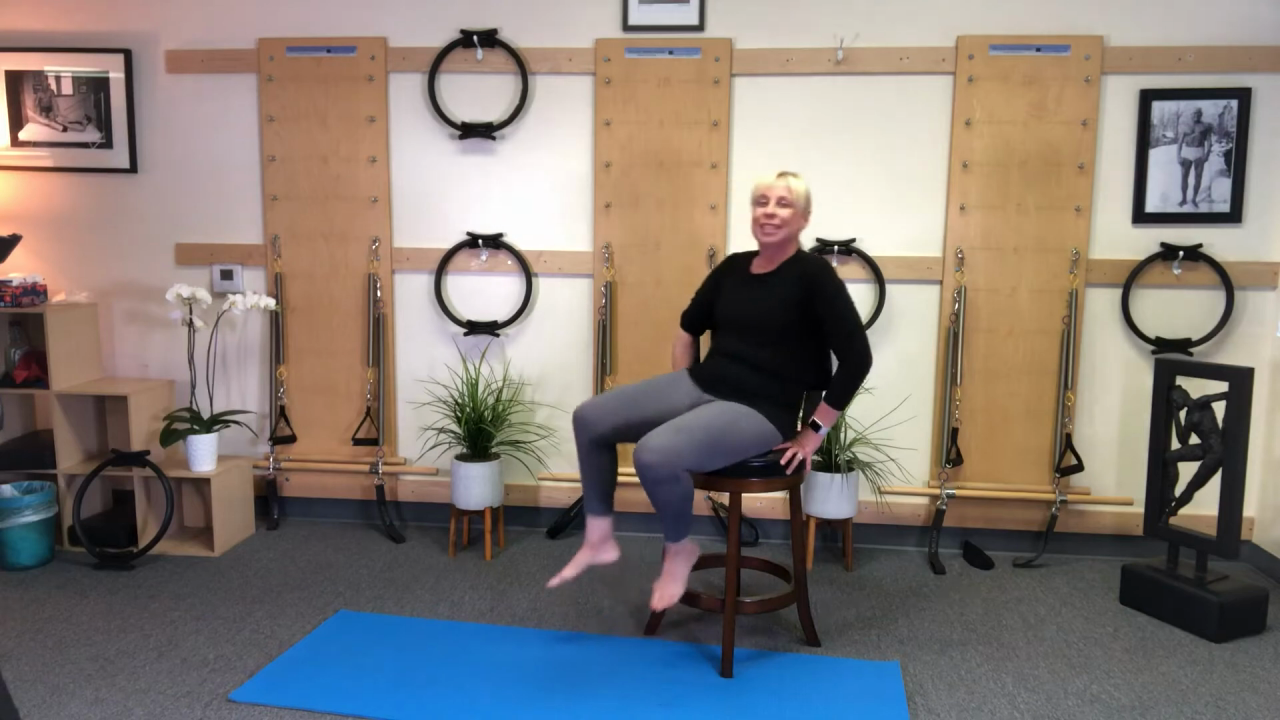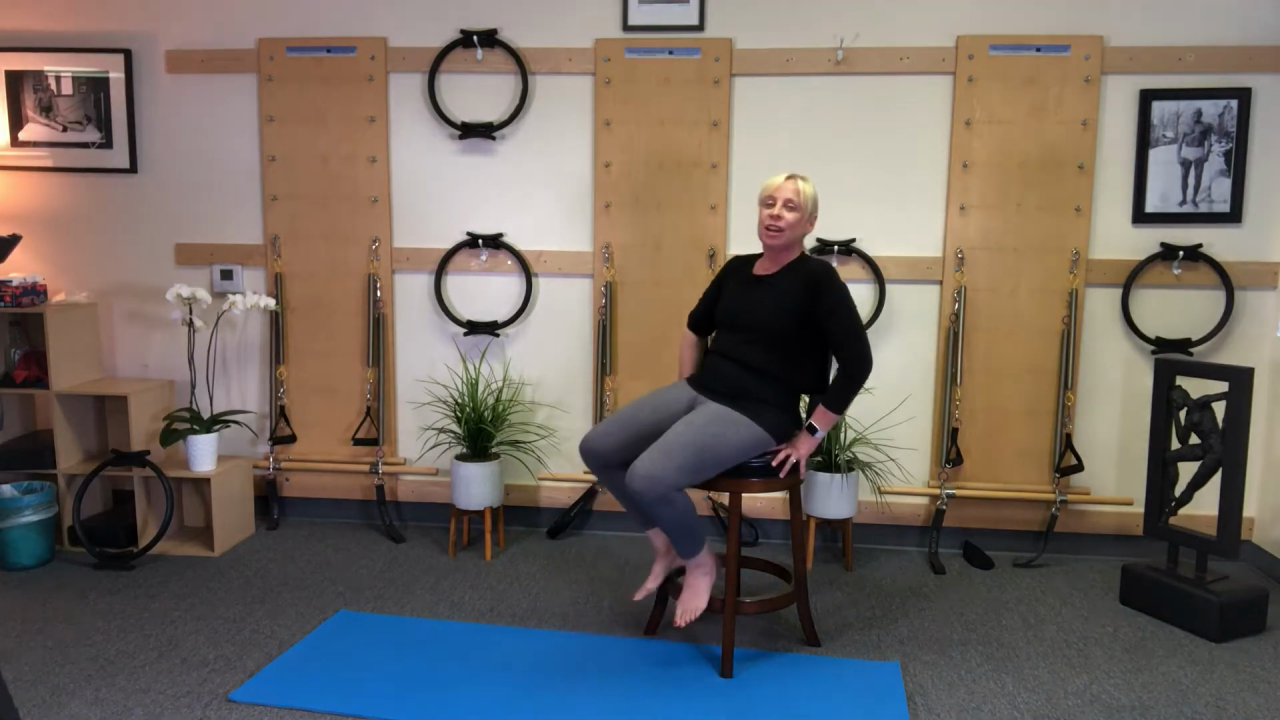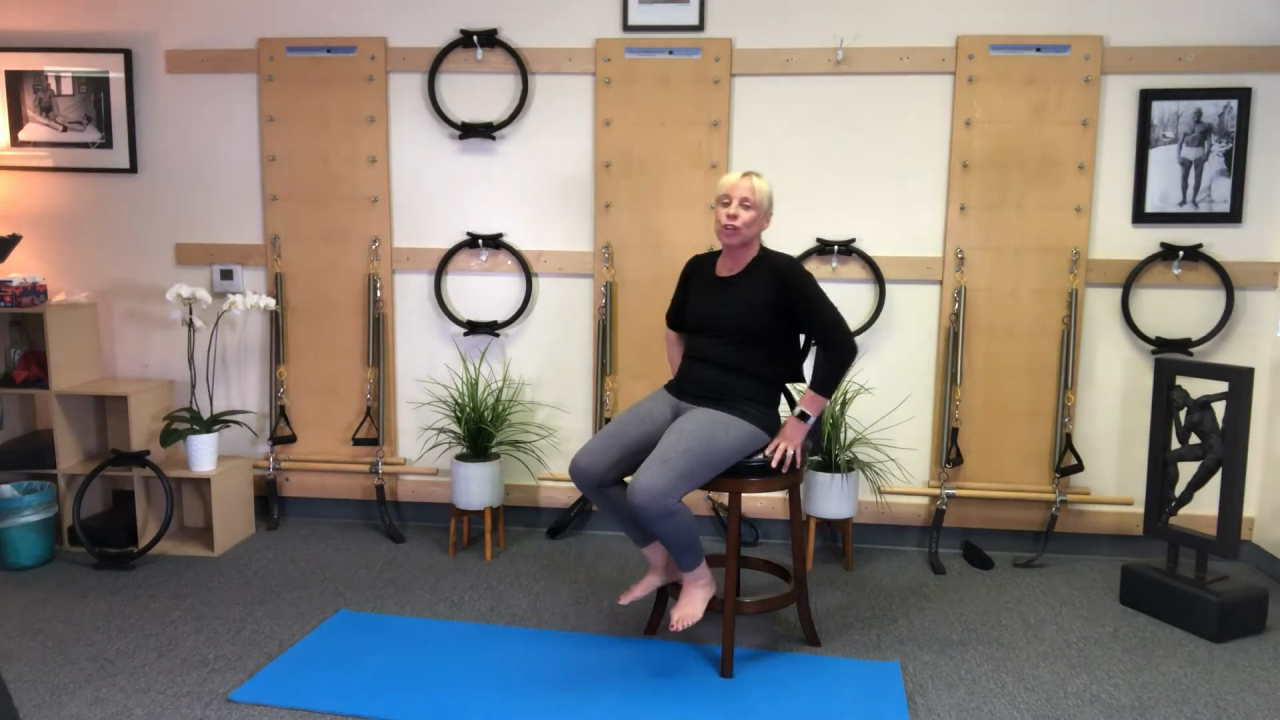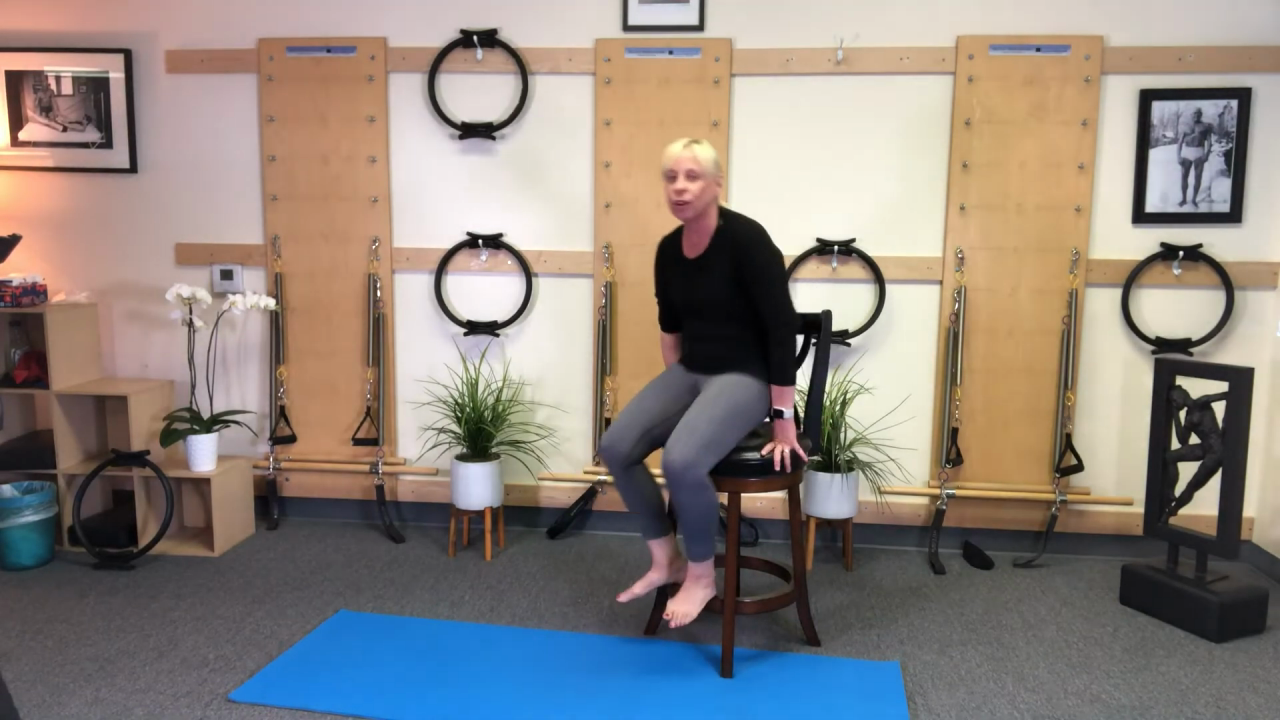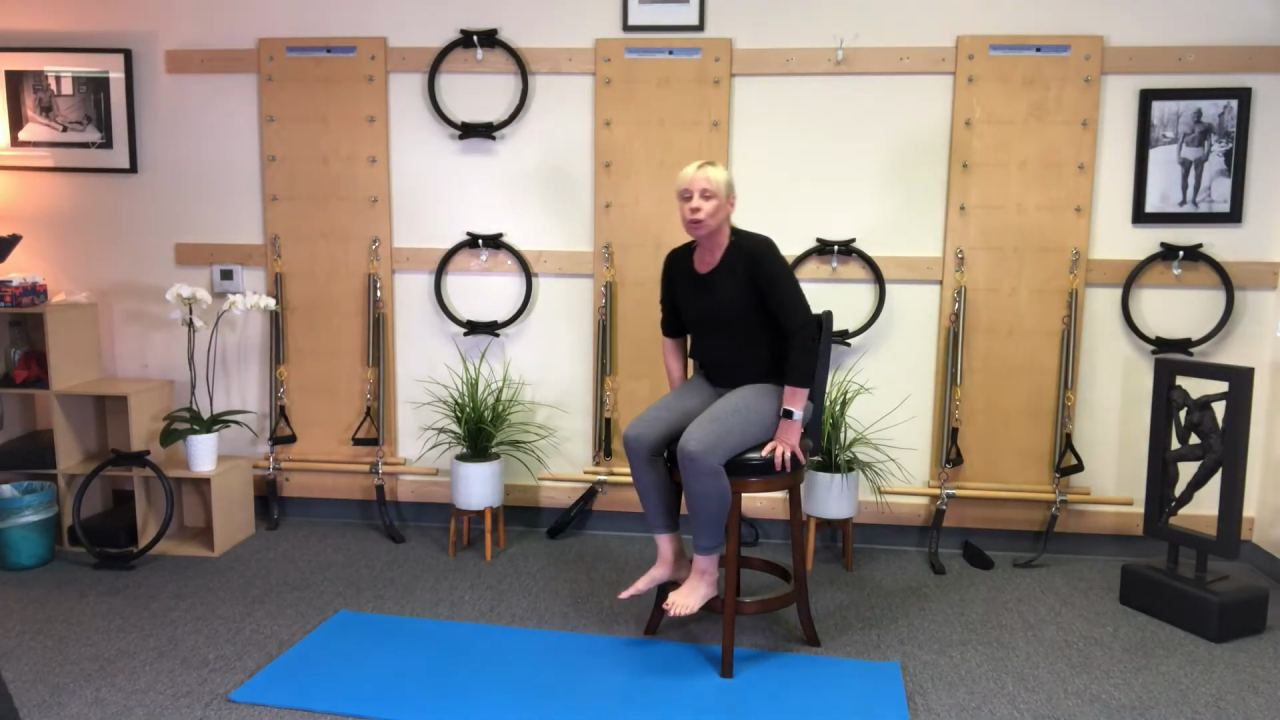
dt=0.5s
person 1, frame 1
left shoulder: (814, 275)
right shoulder: (733, 268)
left elbow: (857, 357)
right elbow: (689, 327)
left wrist: (814, 432)
right wrist: (675, 391)
left hip: (760, 412)
right hip: (702, 387)
left knee: (655, 456)
right knee: (590, 420)
left ankle: (681, 550)
right ankle: (599, 539)
person 1, frame 2
left shoulder: (818, 278)
right shoulder: (736, 269)
left elbow: (857, 362)
right elbow: (695, 329)
left wrist: (811, 435)
right wrist: (683, 388)
left hip: (754, 413)
right hip: (699, 391)
left knee: (647, 478)
right knee: (596, 450)
left ankle: (701, 566)
right ankle: (668, 547)
person 1, frame 3
left shoulder: (782, 273)
right shoulder: (698, 268)
left elbow: (840, 346)
left wrist: (800, 422)
left hip: (739, 413)
right hip: (678, 397)
left knee: (648, 492)
right knee: (587, 470)
left ankle: (698, 578)
right ankle: (662, 563)
person 1, frame 4
left shoulder: (745, 237)
right shoulder: (668, 248)
left elbow: (781, 327)
left wrist: (782, 417)
right wrist: (671, 399)
left hip: (747, 374)
right hip: (692, 371)
left knee: (683, 460)
right knee: (617, 447)
left ankle: (702, 577)
right ankle: (666, 561)
person 1, frame 5
left shoulder: (757, 253)
right shoulder: (676, 263)
left elbow: (803, 333)
right elbow: (673, 335)
left wrist: (790, 420)
right wrist: (680, 404)
left hip: (767, 386)
right hip: (712, 383)
left knee: (697, 448)
right knee: (639, 437)
left ankle: (705, 573)
right ankle: (670, 559)
